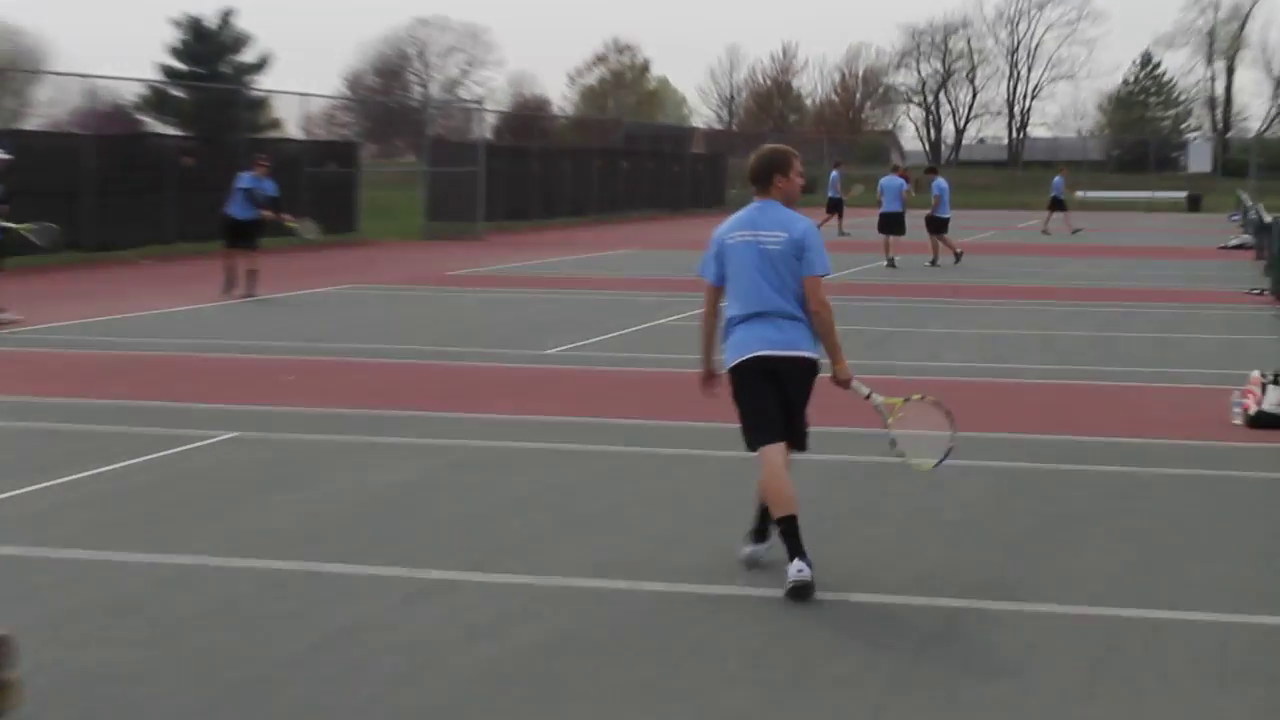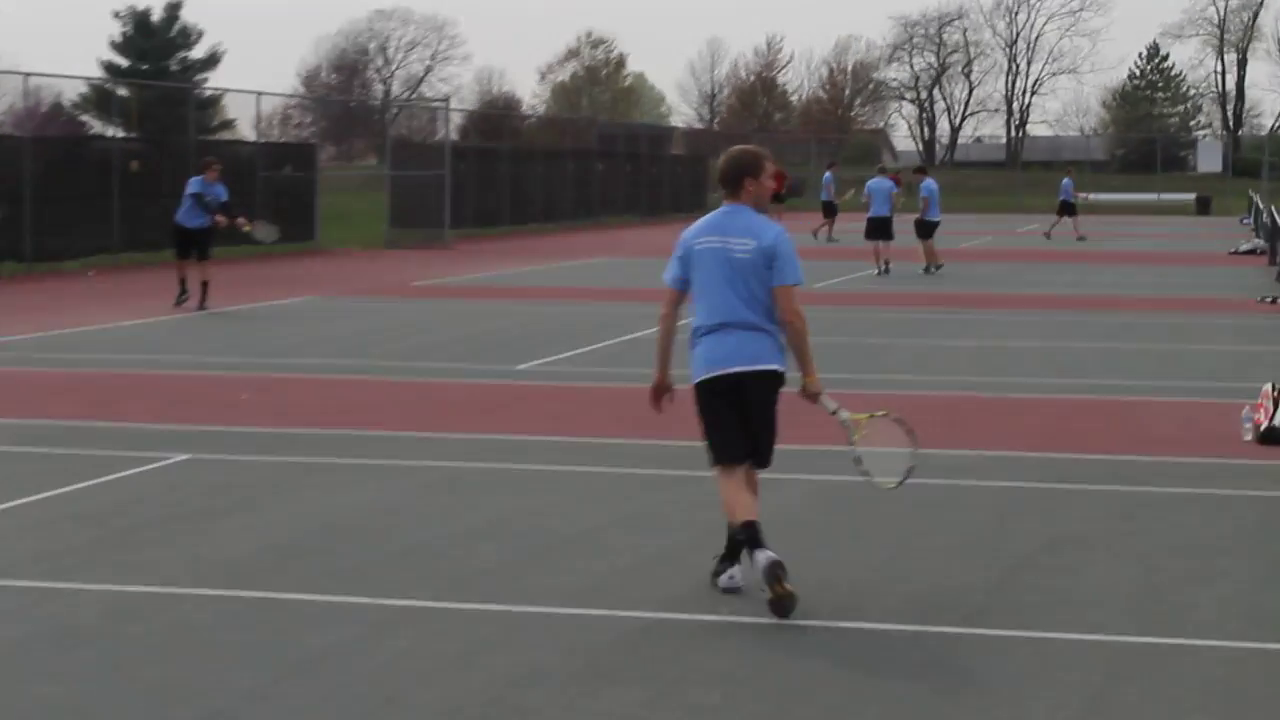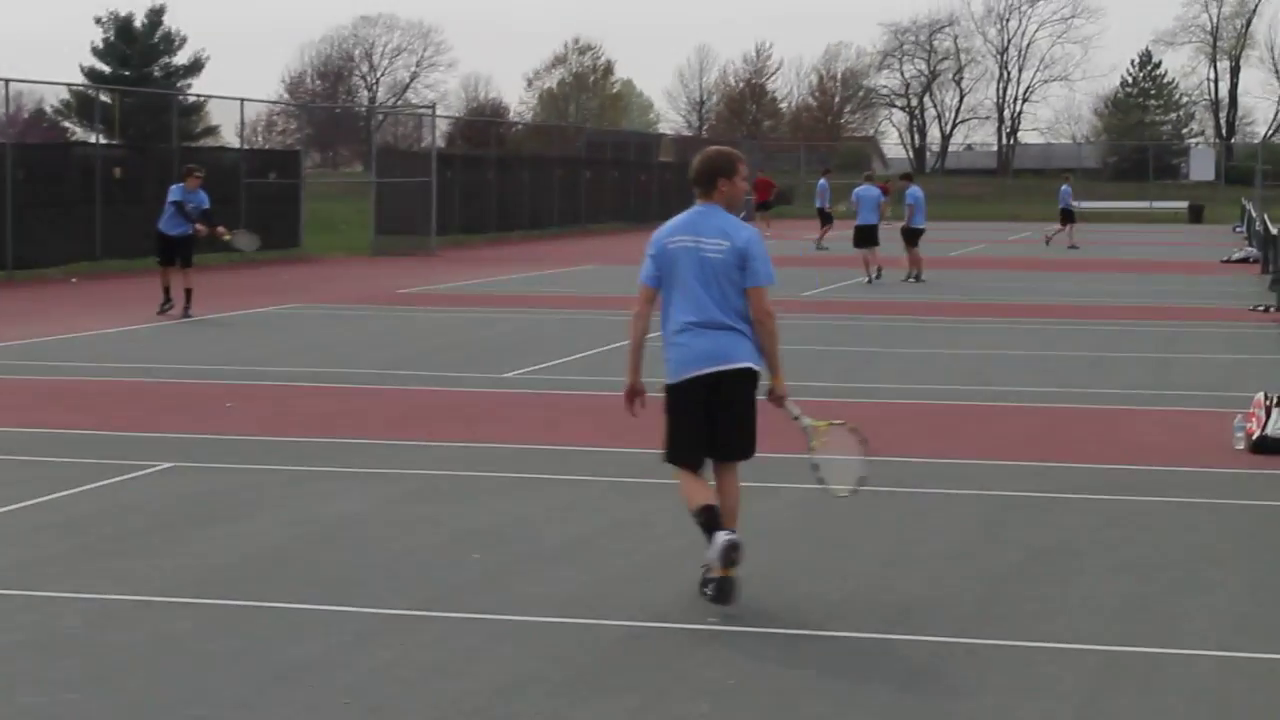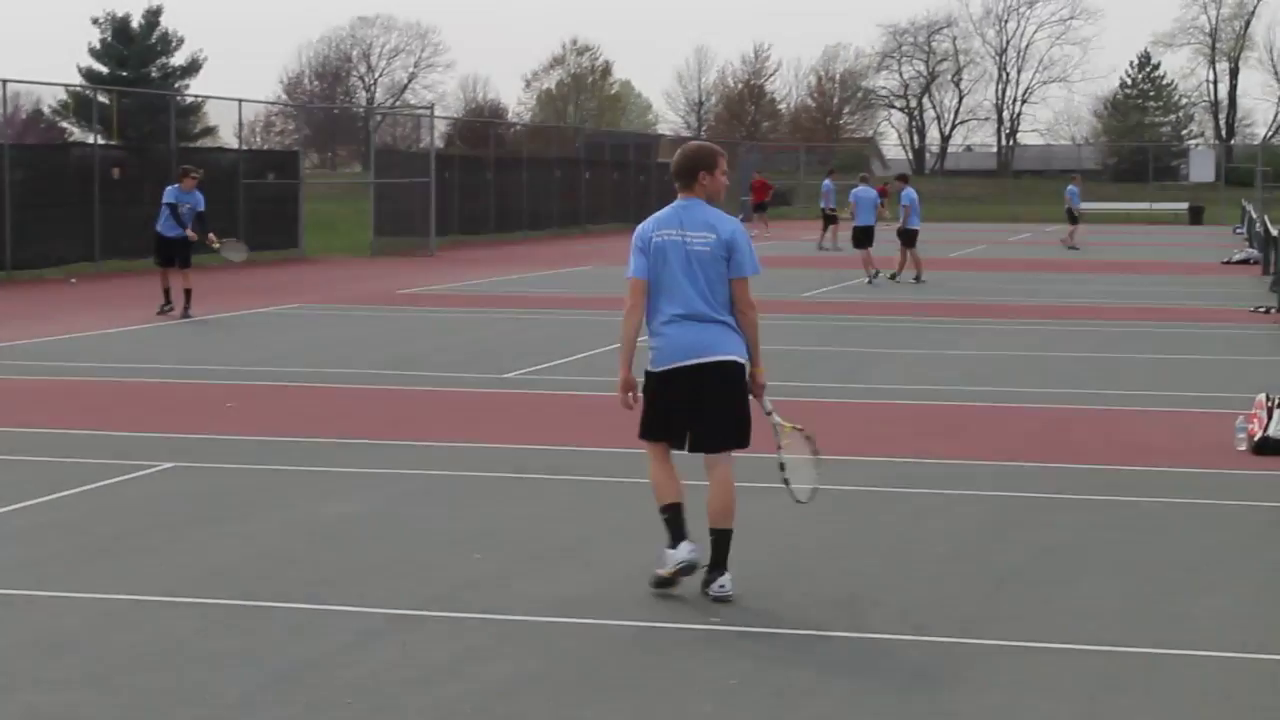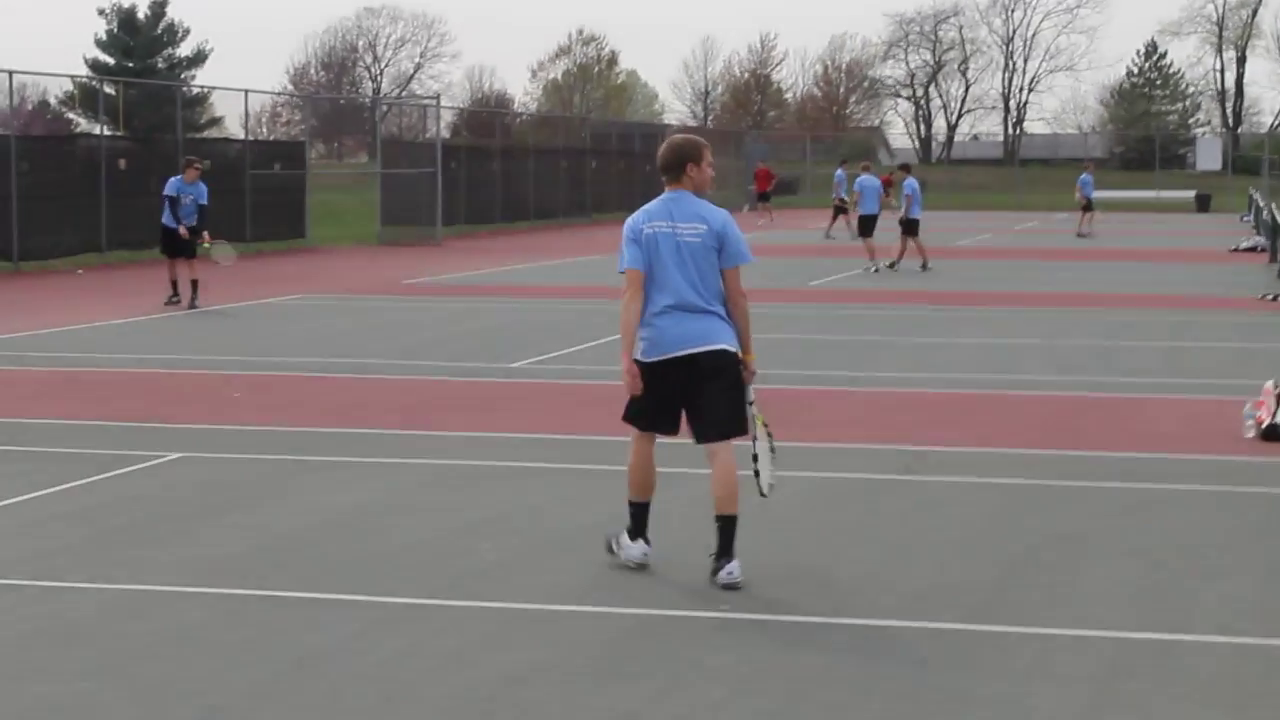
dt=0.1s
person 1, frame 1
left shoulder: (725, 232)
right shoulder: (802, 229)
left elbow: (711, 304)
right elbow: (817, 303)
left wrist: (707, 361)
right wrist: (838, 360)
left hip: (745, 353)
right hip: (796, 351)
left knee: (771, 453)
right knee: (784, 450)
left ankle: (796, 558)
right ankle: (759, 536)
person 1, frame 2
left shoulder: (692, 237)
right shoulder: (772, 236)
left elbow: (669, 310)
right elbow: (789, 314)
left wrist: (662, 373)
right wrist: (808, 373)
left hip: (711, 366)
right hip: (763, 364)
left knee: (731, 473)
right knee: (747, 470)
left ankle: (762, 555)
right ankle: (731, 562)
person 1, frame 3
left shoulder: (664, 236)
right shoulder: (745, 237)
left elbow: (644, 309)
right elbow: (761, 315)
left wrist: (633, 374)
right wrist: (775, 376)
left hip: (684, 365)
right hip: (737, 364)
left knee: (687, 472)
right knee: (727, 469)
left ankle: (721, 537)
right ankle: (720, 571)
person 1, frame 4
left shoulder: (648, 230)
right shoulder: (729, 229)
left elbow: (635, 304)
right elbow: (744, 306)
left wrist: (625, 368)
right wrist: (756, 366)
left hip: (668, 357)
right hip: (723, 357)
left knee: (657, 450)
right knee: (719, 463)
left ankle: (679, 544)
right ankle: (718, 569)
person 1, frame 5
left shoulder: (639, 223)
right shoulder: (718, 221)
left elbow: (633, 294)
right elbow: (735, 294)
left wrist: (627, 358)
right wrist: (746, 353)
left hip: (658, 349)
right hip: (714, 347)
left knee: (642, 439)
right knee: (721, 451)
left ankle: (636, 540)
right ankle: (726, 558)
